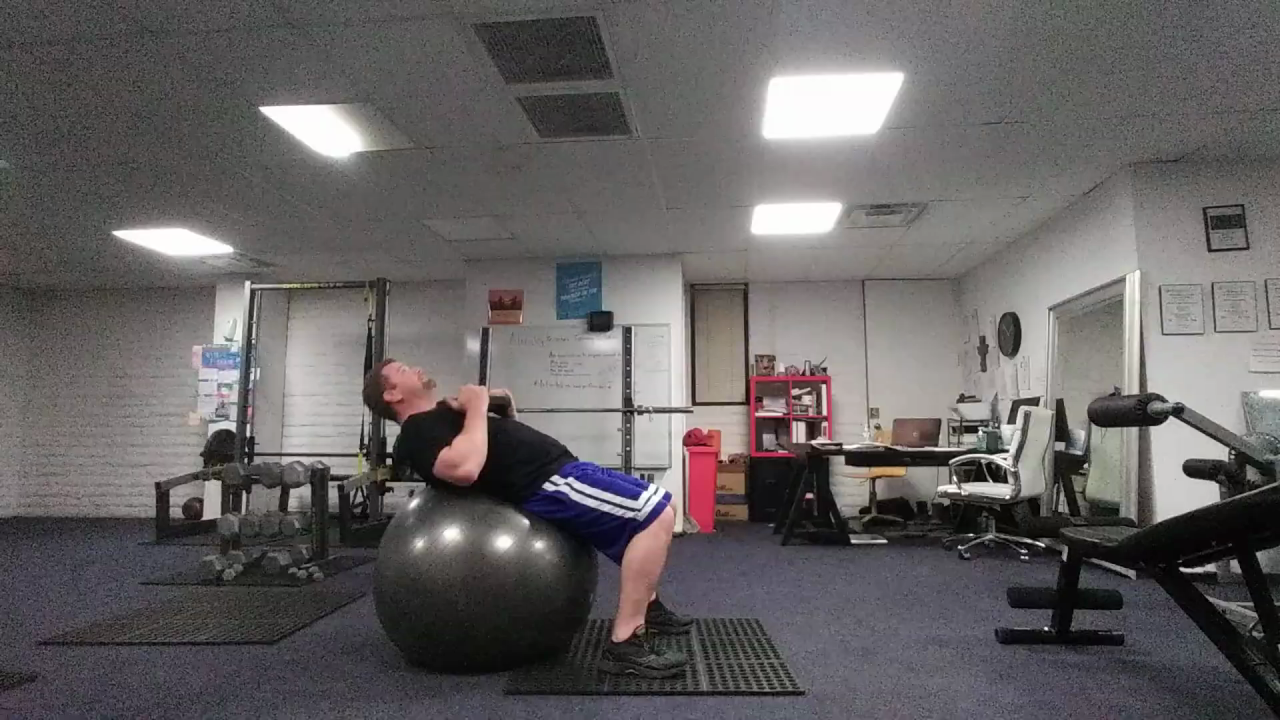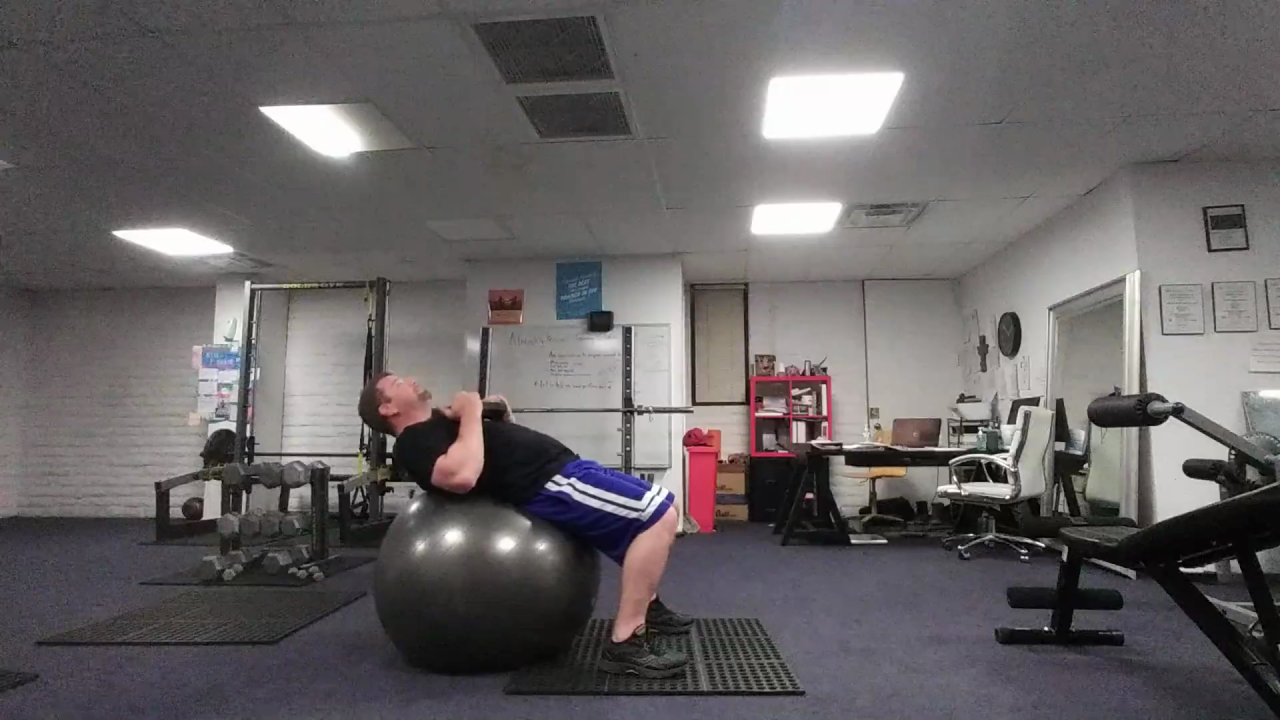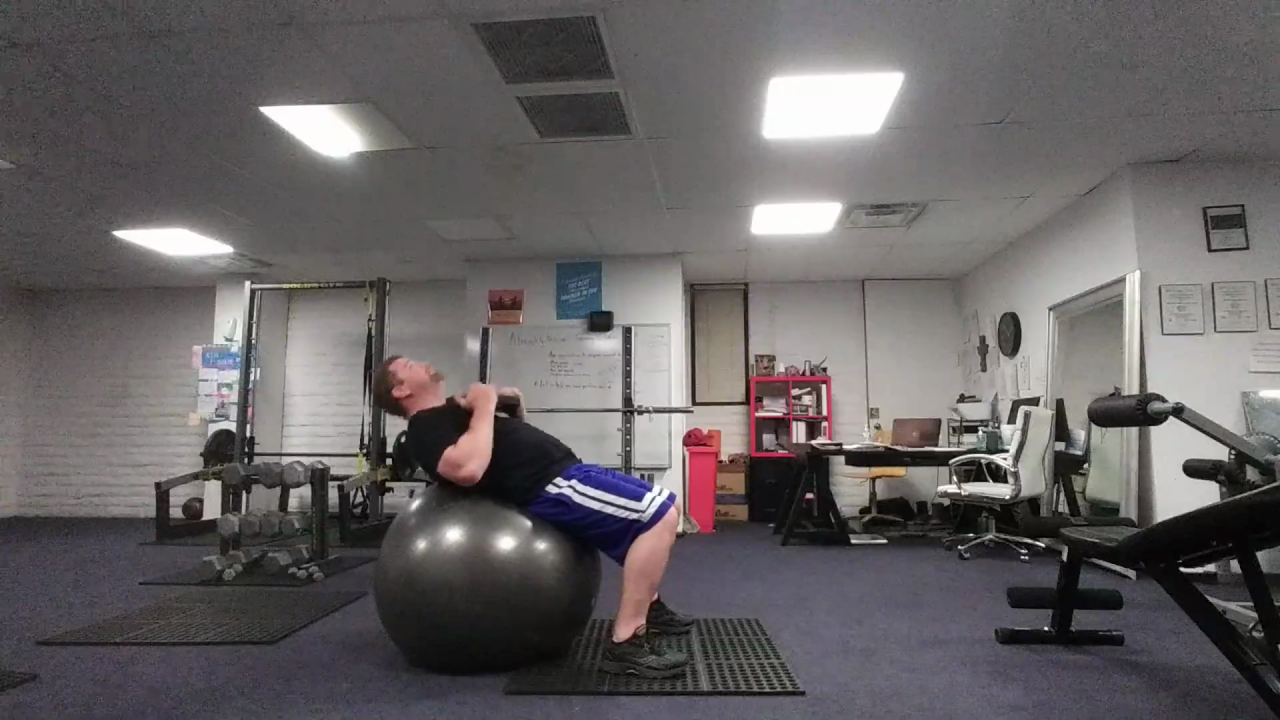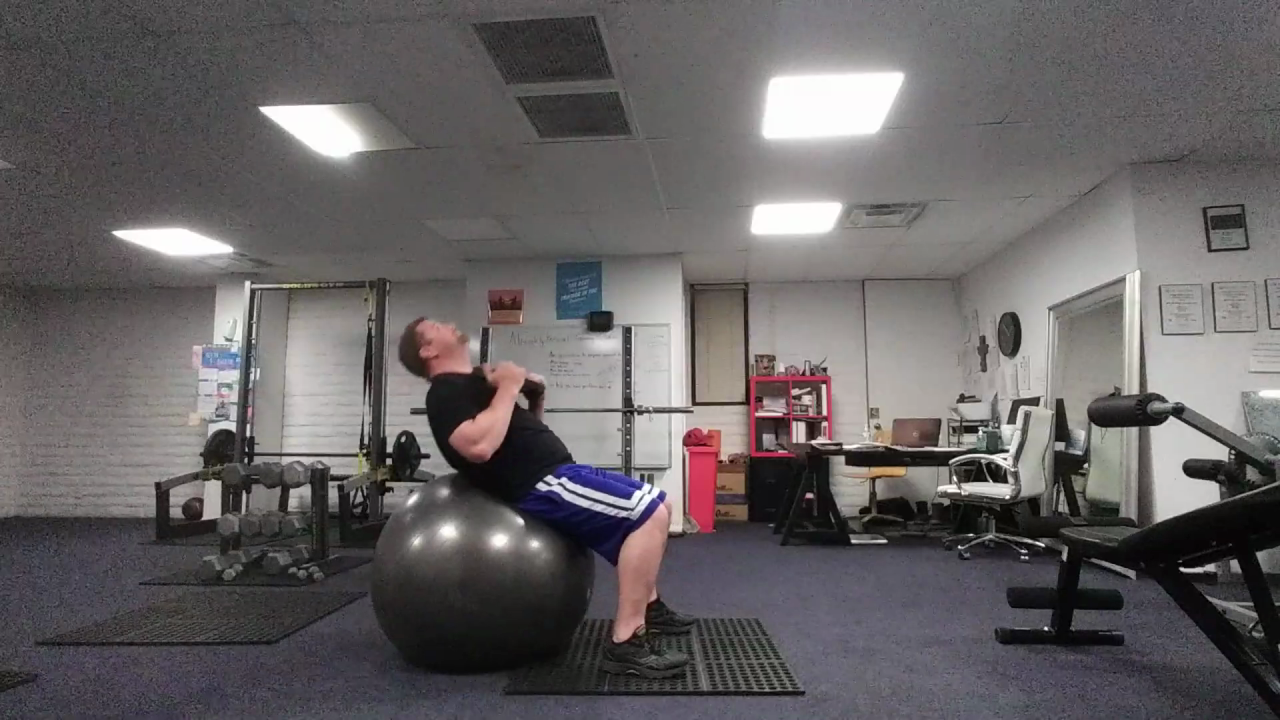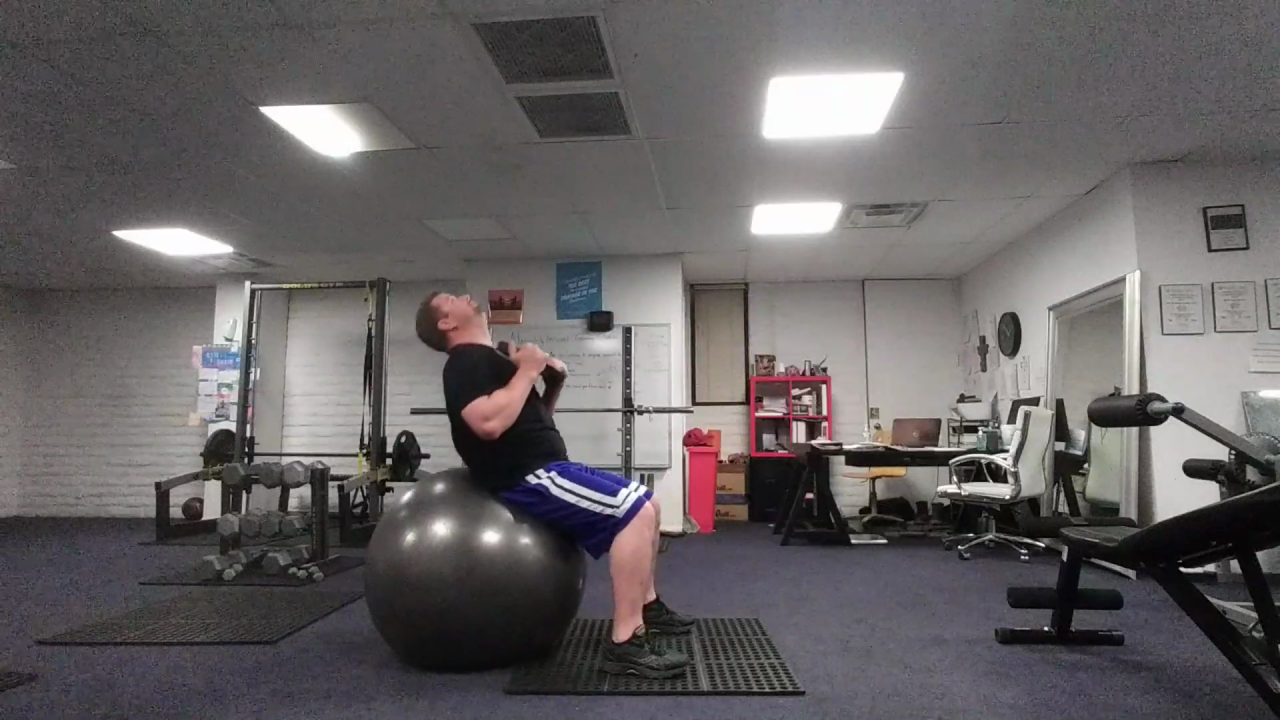
dt=0.3s
person 1, frame 1
left shoulder: (436, 420)
right shoulder: (417, 433)
right elbow: (465, 468)
left wrist: (506, 411)
right wrist: (477, 407)
left hip: (556, 471)
right hip: (548, 484)
left knee: (651, 509)
right knee: (658, 515)
left ankle: (647, 608)
right ankle: (626, 644)
person 1, frame 2
left shoulder: (434, 429)
right shoulder: (414, 443)
right elbow: (462, 475)
left wrist: (502, 417)
right wrist: (471, 413)
left hip: (559, 471)
right hip: (550, 483)
left knee: (653, 512)
right knee: (660, 516)
left ankle: (647, 607)
right ankle: (626, 644)
person 1, frame 3
left shoulder: (447, 414)
right shoulder: (426, 426)
right elbow: (468, 468)
left wrist: (515, 409)
right wrist: (484, 406)
left hip: (559, 474)
right hip: (548, 487)
left knee: (653, 509)
right knee: (661, 513)
left ankle: (648, 608)
right ankle: (626, 644)
person 1, frame 4
left shoulder: (470, 383)
right shoulder: (447, 392)
right elbow: (479, 446)
left wrist: (535, 398)
right wrist: (508, 388)
left hip: (553, 474)
right hip: (542, 486)
left knee: (649, 509)
right knee: (651, 513)
left ankle: (648, 607)
right ankle: (627, 644)
person 1, frame 5
left shoulder: (486, 359)
right shoulder: (467, 361)
right elbow: (489, 423)
left wrist: (553, 384)
right wrist: (527, 371)
left hip: (543, 469)
right hip: (528, 479)
left knee: (644, 505)
right knee: (637, 512)
left ankle: (648, 607)
right ankle: (626, 644)
